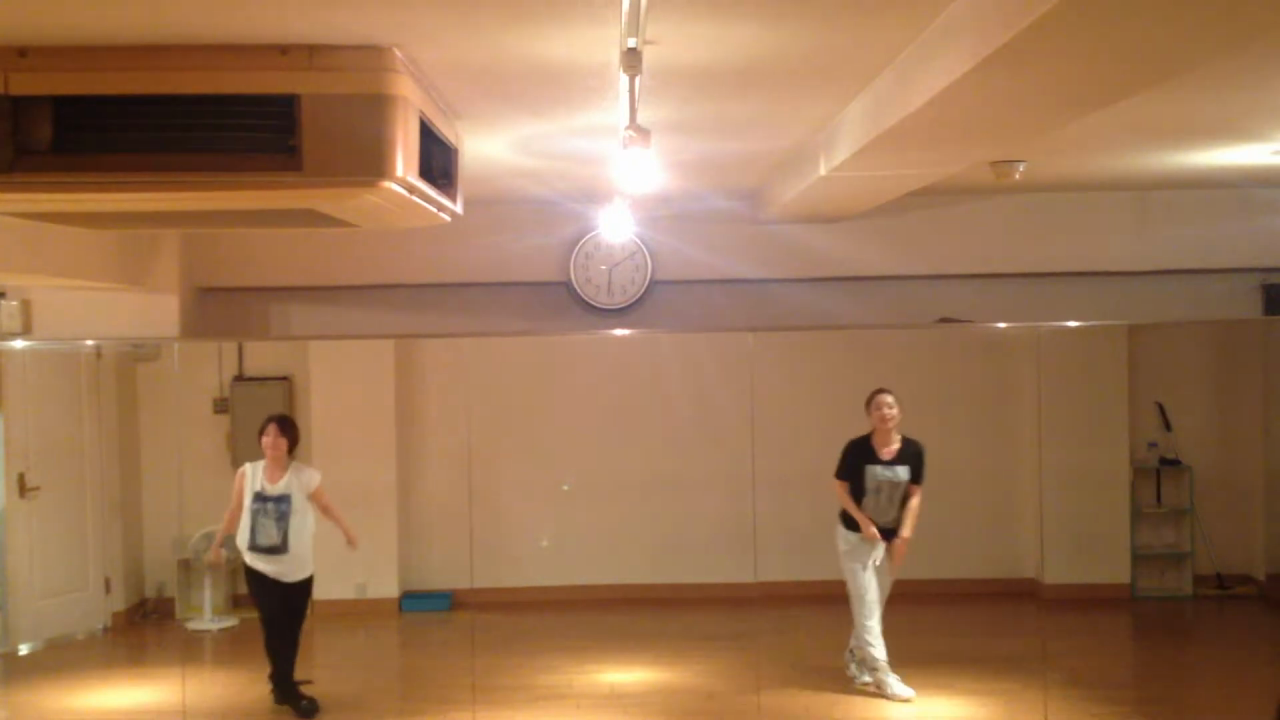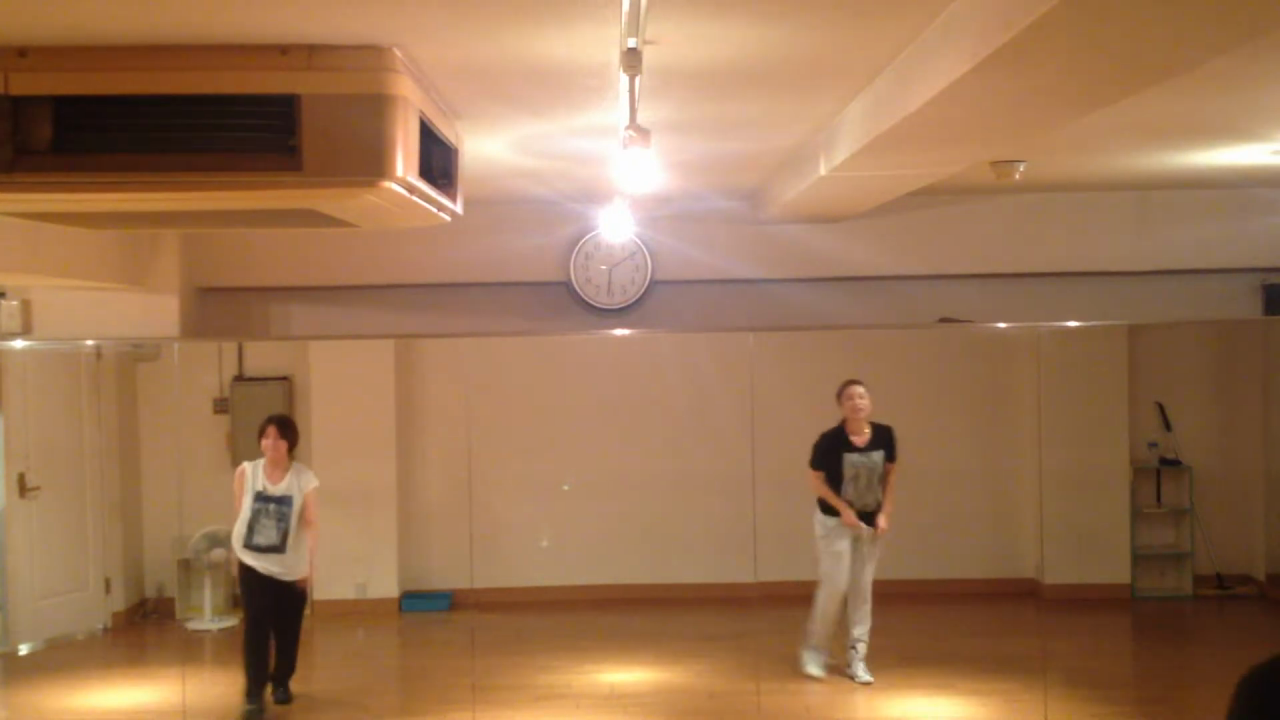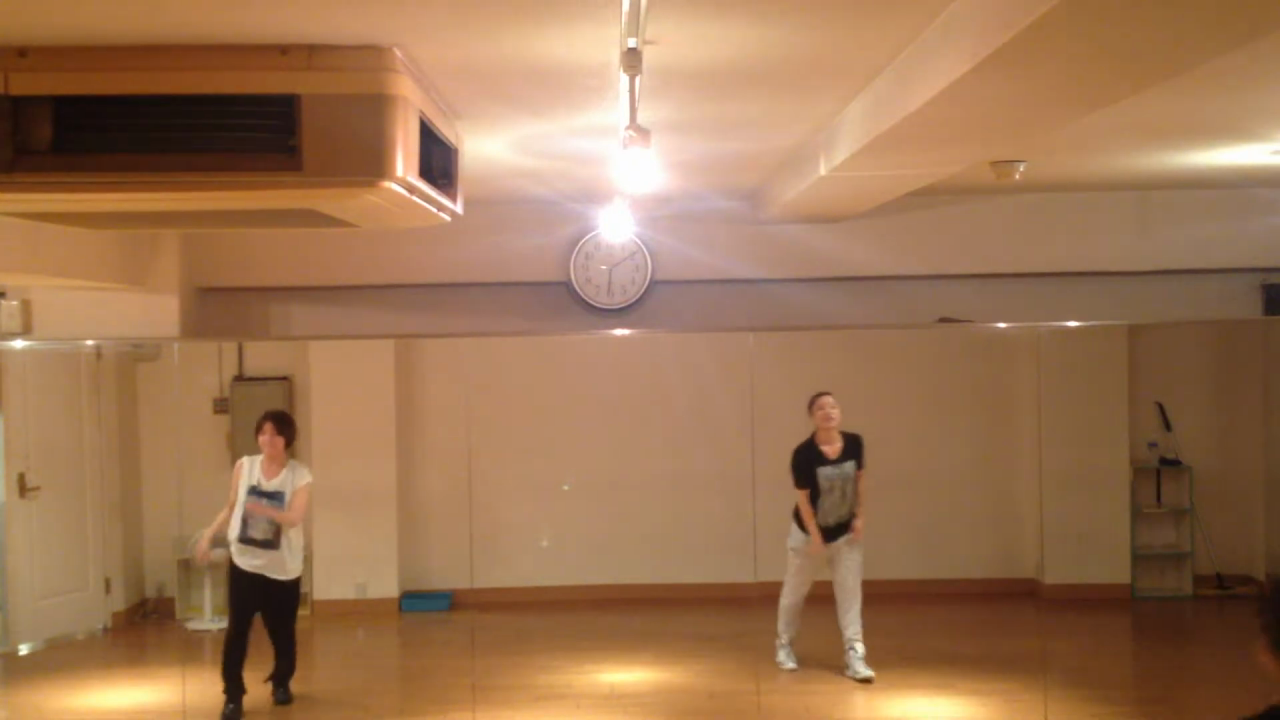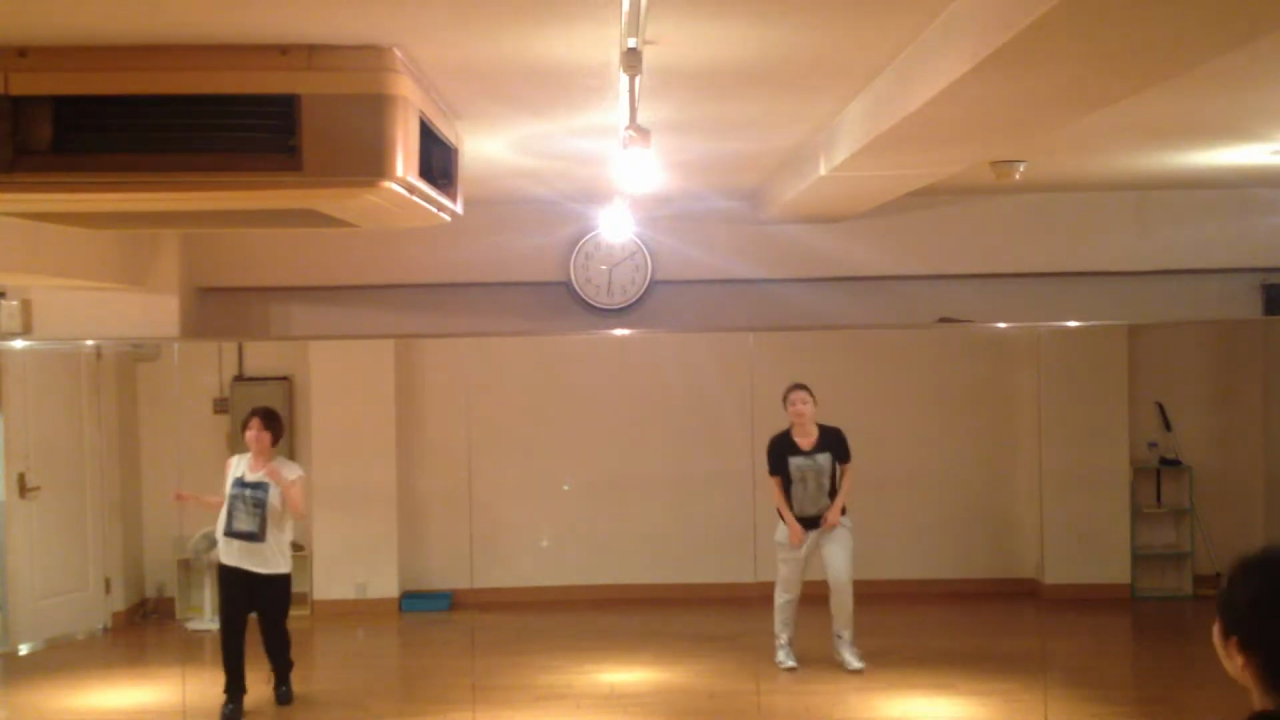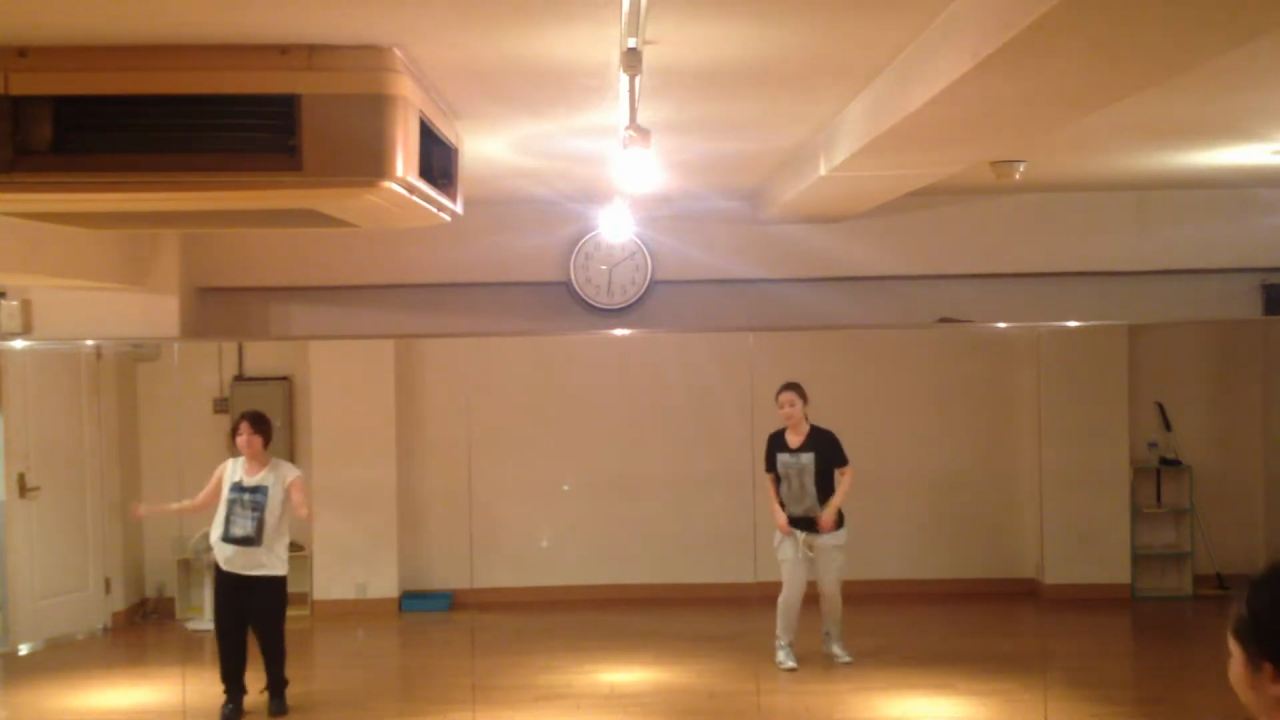
dt=0.2s
person 1, frame 1
left shoulder: (305, 477)
right shoulder: (246, 473)
left elbow: (324, 506)
right elbow: (234, 513)
left wrist: (346, 531)
right wrist: (217, 545)
left hip: (297, 569)
right hip: (259, 567)
left knee: (290, 631)
right knee: (274, 629)
left ankle: (282, 685)
right ankle: (290, 693)
person 1, frame 2
left shoulder: (304, 479)
right shoulder: (245, 472)
left elbow: (309, 525)
right elbow: (240, 517)
left wrist: (308, 563)
right wrist: (233, 550)
left hip: (291, 569)
right hip: (253, 565)
left knee: (287, 633)
right knee: (256, 627)
left ankle: (280, 683)
person 1, frame 3
left shoulder: (299, 475)
right shoulder: (243, 466)
left elbow: (294, 518)
right elbow: (231, 508)
left wrist: (266, 511)
right wrist: (208, 534)
left hip: (283, 568)
right hip: (244, 563)
left knee: (282, 633)
right knee: (237, 630)
left ankle: (281, 682)
person 1, frame 4
left shoulder: (289, 471)
right shoulder: (234, 463)
left elbow: (298, 512)
left wrist: (280, 483)
right wrist: (195, 498)
left hip: (272, 565)
right hip: (232, 561)
left knee: (274, 629)
right knee: (231, 630)
left ankle: (283, 680)
right ankle: (234, 694)
person 1, frame 5
left shoulder: (285, 472)
right shoulder: (227, 468)
left elbow: (302, 507)
right elbow: (201, 503)
left wrist: (305, 510)
right wrist: (155, 509)
left hip: (268, 569)
right hip: (228, 566)
left knee: (270, 634)
right knee: (228, 635)
left ankle: (277, 692)
right ankle: (234, 695)
person 2, frame 1
left shoulder: (914, 451)
right shoulder: (856, 449)
left elbow: (914, 496)
right elbow: (841, 489)
left wrist: (905, 534)
right wrist: (863, 522)
left hip: (890, 535)
right hip: (856, 535)
left knee: (875, 603)
right knee: (866, 604)
left ankle: (856, 657)
right ankle: (883, 672)
person 2, frame 2
left shoulder: (885, 435)
right shoulder: (829, 440)
left elbow: (890, 473)
right elbow: (817, 480)
left wrist: (884, 513)
right wrist: (844, 511)
left hip: (871, 521)
right hip: (834, 519)
left knee: (862, 589)
right knee: (835, 585)
left ankle: (857, 657)
right ankle: (814, 649)
person 2, frame 3
left shoulder: (855, 443)
right shoulder: (803, 454)
right elbow: (800, 499)
left wrist: (859, 516)
right wrist: (816, 537)
left hip: (846, 532)
right hip: (809, 532)
left knee: (850, 591)
right knee: (795, 590)
left ankle: (855, 657)
right ankle: (783, 645)
person 2, frame 4
left shoulder: (833, 437)
right shoulder: (778, 445)
left elbow: (845, 471)
right elbow: (776, 486)
left wrist: (837, 507)
right wrist: (790, 522)
left hip: (831, 522)
right hip: (795, 525)
left knee: (842, 580)
right knee: (788, 586)
left ankle: (844, 644)
right ankle: (783, 645)
person 2, frame 5
left shoulder: (824, 439)
right shoulder: (773, 442)
left elbow: (846, 474)
right elbow: (771, 480)
left wrist: (832, 508)
right wrist: (777, 512)
left hip: (826, 527)
right hip: (791, 528)
left knee: (830, 588)
right knee: (793, 588)
left ankle: (832, 640)
right ankle: (783, 645)
